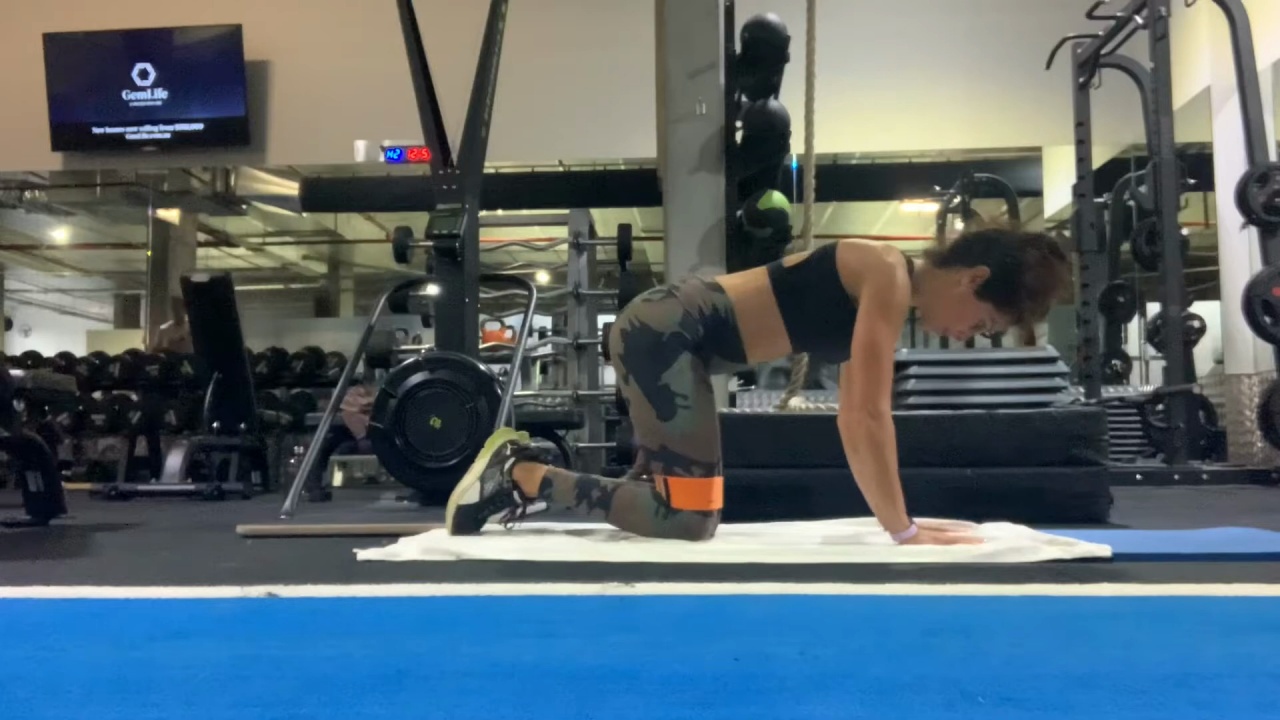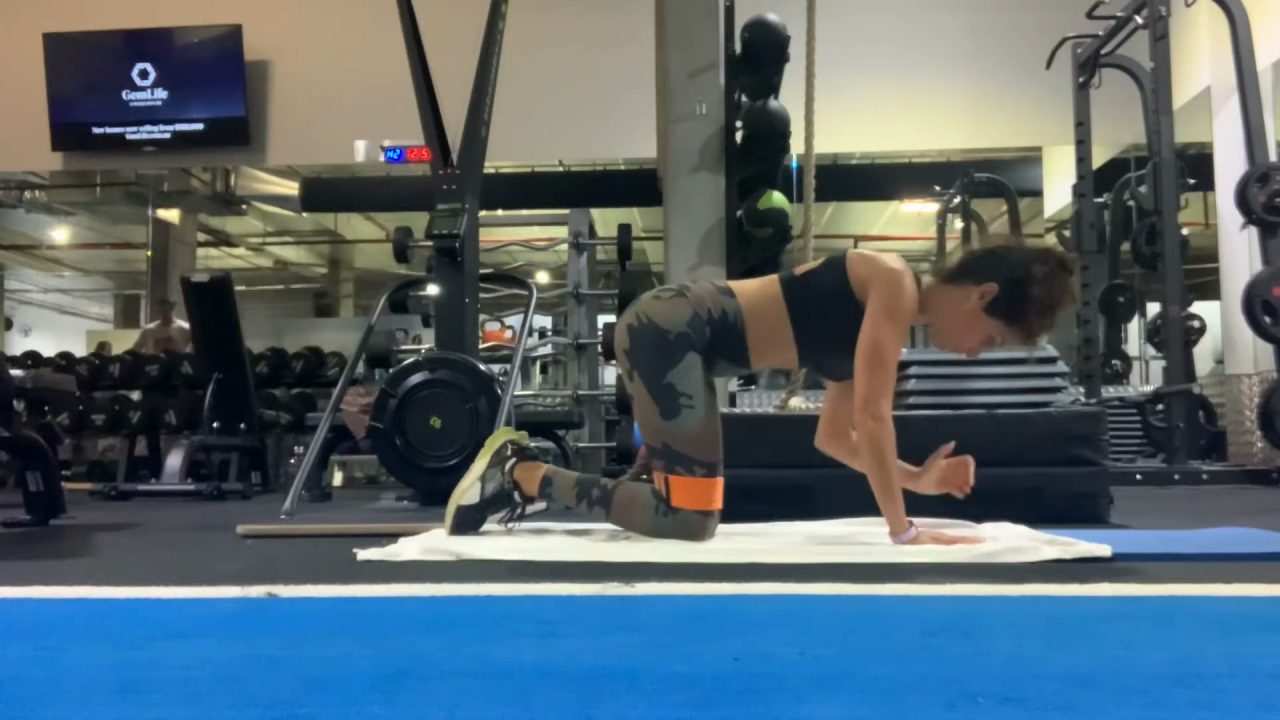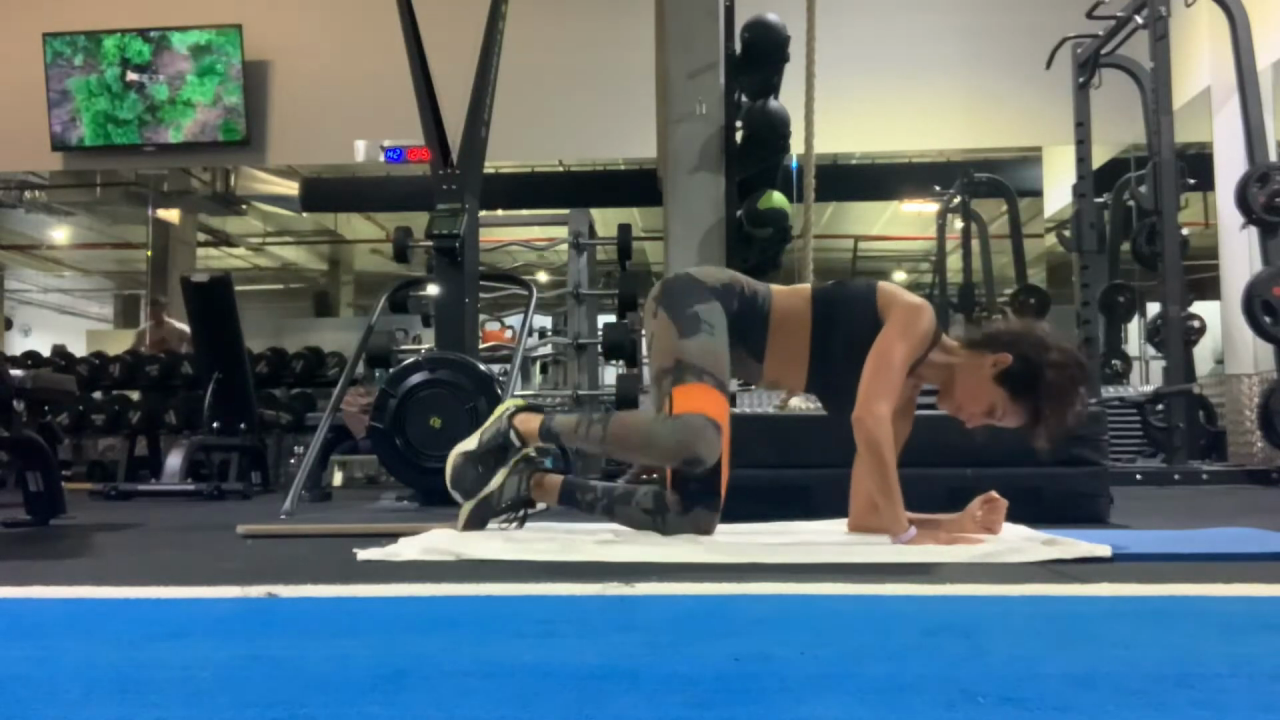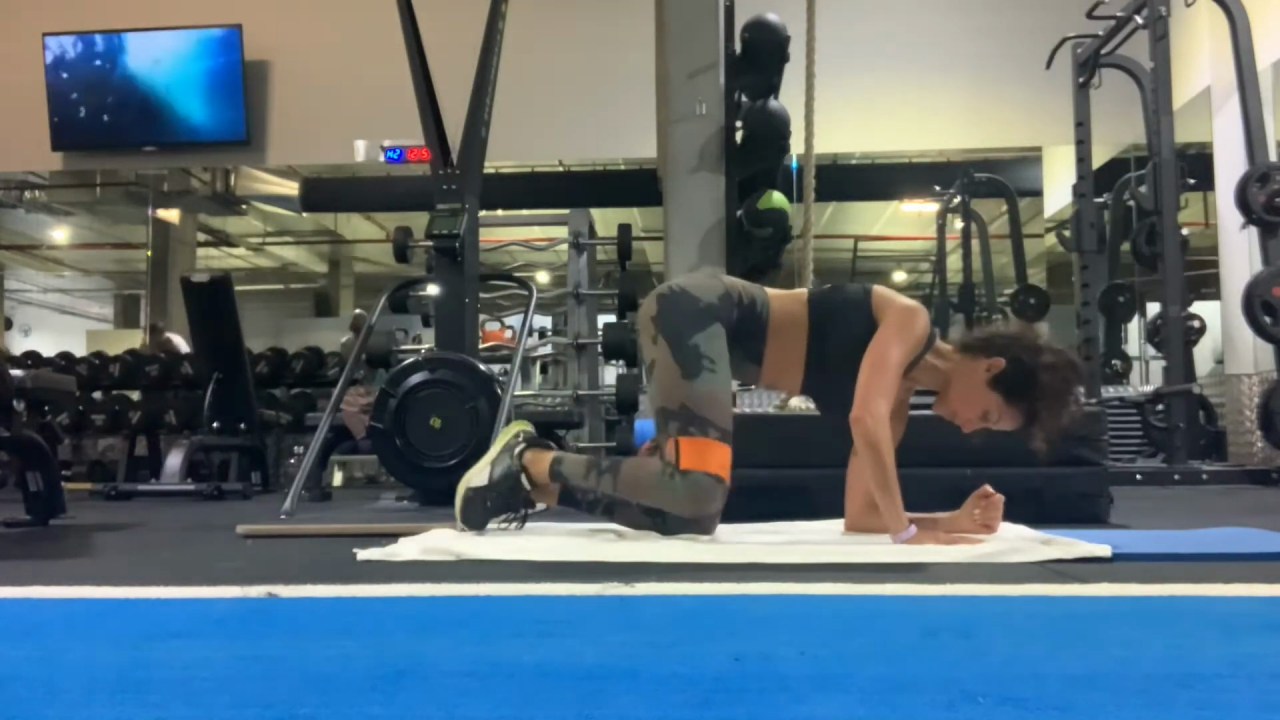
dt=1s
person 1, frame 1
left shoulder: (873, 299)
right shoulder: (889, 275)
left elbow: (852, 423)
right elbow: (872, 416)
left wrist: (887, 519)
right wrist: (903, 528)
left hip: (670, 339)
right hip: (661, 332)
left knee: (690, 507)
right knee: (686, 518)
left ankle: (523, 469)
right ankle: (516, 472)
person 1, frame 2
left shoulder: (876, 323)
right shoulder: (894, 284)
left elbow: (832, 438)
right elbow: (871, 416)
left wrist: (916, 478)
right wrist: (902, 528)
left hip: (679, 339)
right hip: (668, 328)
left knee: (689, 513)
right knee: (687, 519)
left ankle: (523, 474)
right ankle: (518, 472)
person 1, frame 3
left shoulder: (907, 398)
right shoulder: (915, 318)
left elbow: (862, 514)
right elbow: (866, 420)
left wrist: (953, 522)
right wrist: (905, 530)
left hip: (722, 347)
right hip: (698, 300)
left knee: (692, 517)
right knee: (693, 441)
left ankle: (533, 481)
right ankle: (521, 429)
person 1, frame 4
left shoulder: (900, 397)
right shoulder: (909, 321)
left elbow: (858, 515)
right elbow: (865, 419)
left wrist: (952, 521)
right wrist: (904, 529)
left hip: (713, 343)
right hip: (697, 310)
left knee: (692, 519)
right knee: (698, 491)
left ankle: (538, 482)
right ankle: (527, 456)
